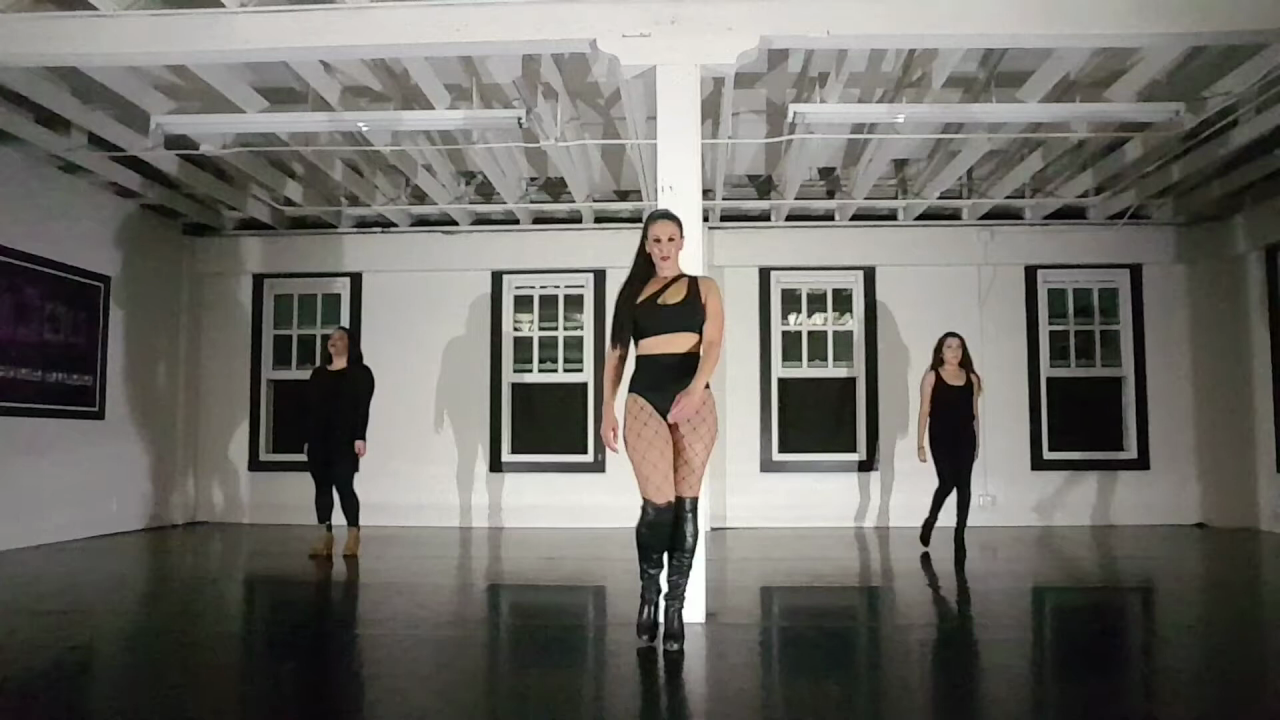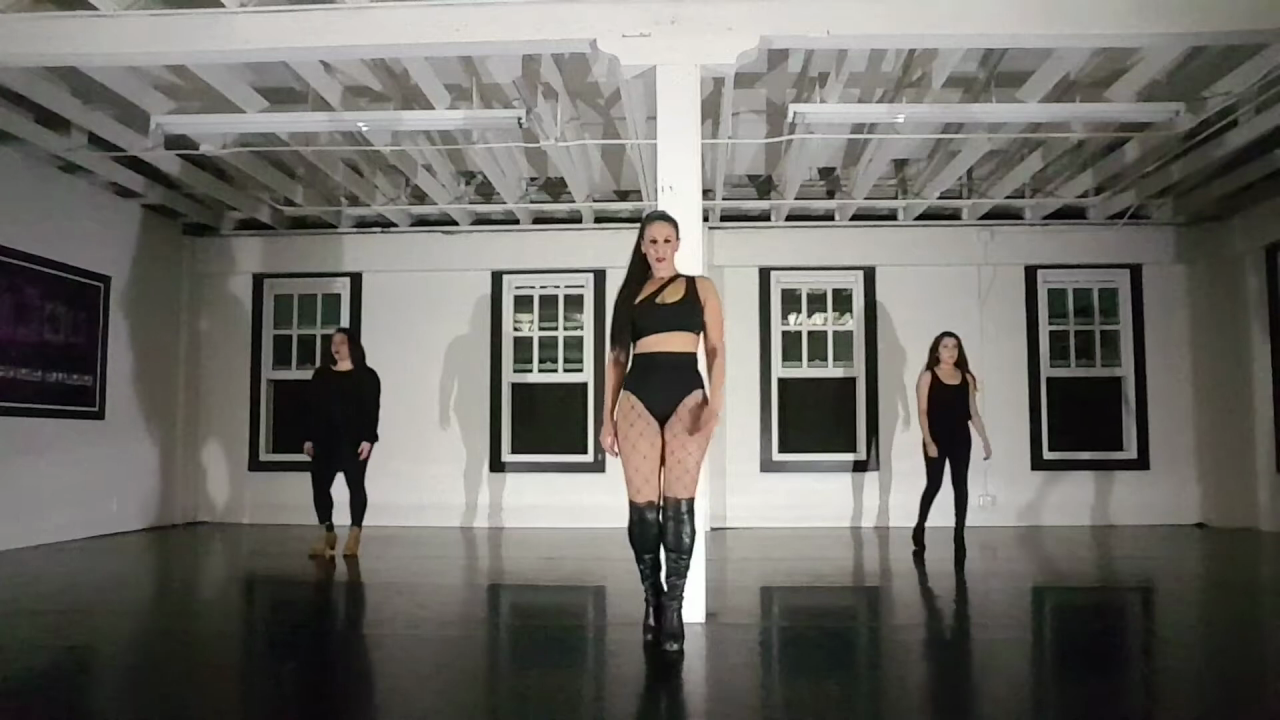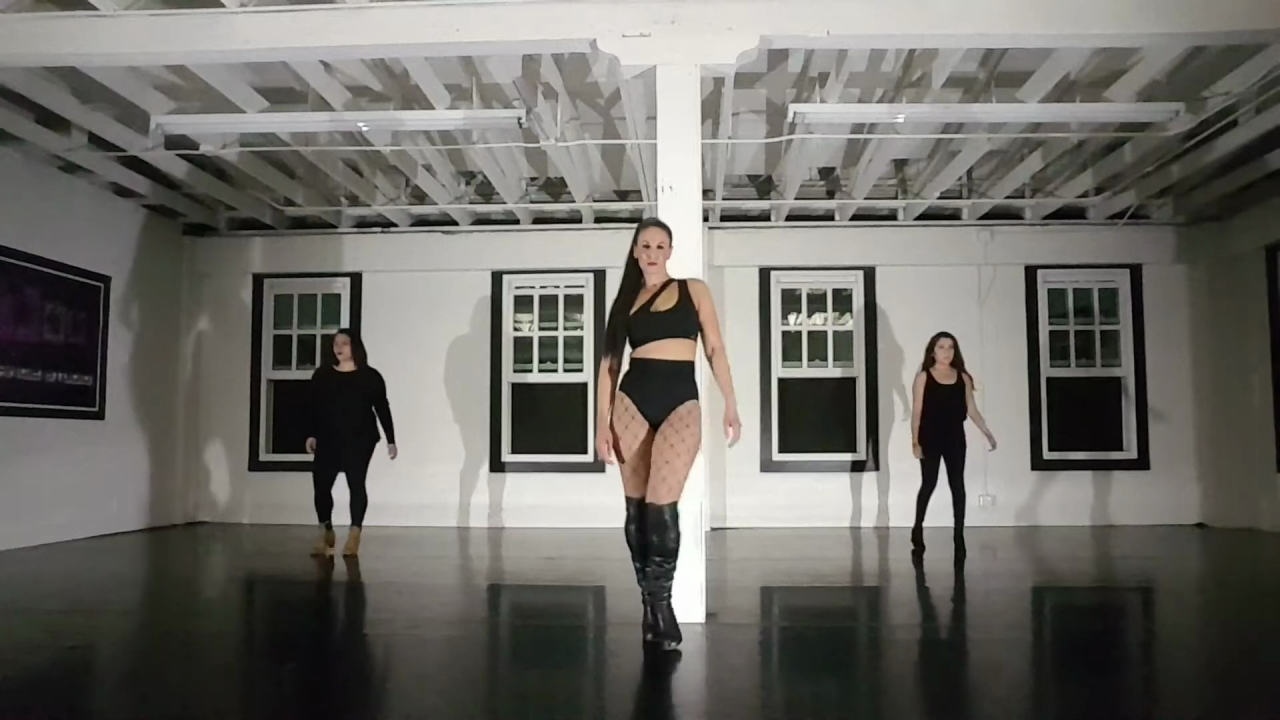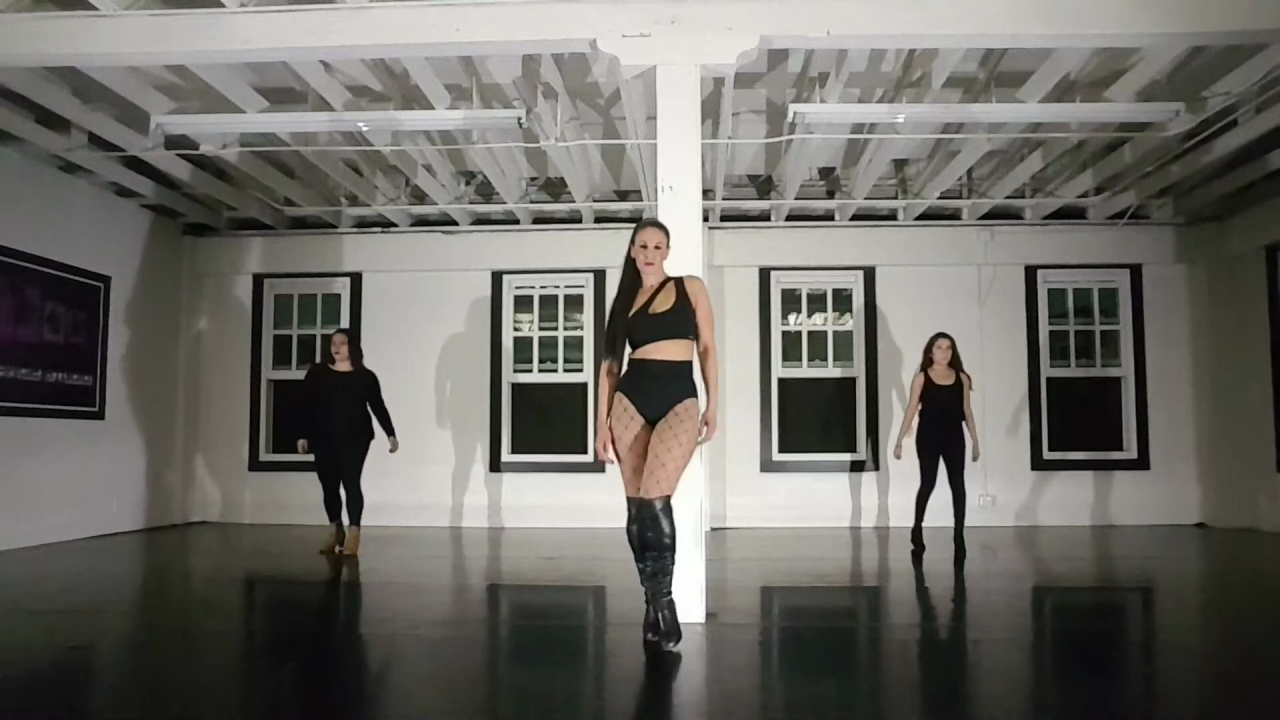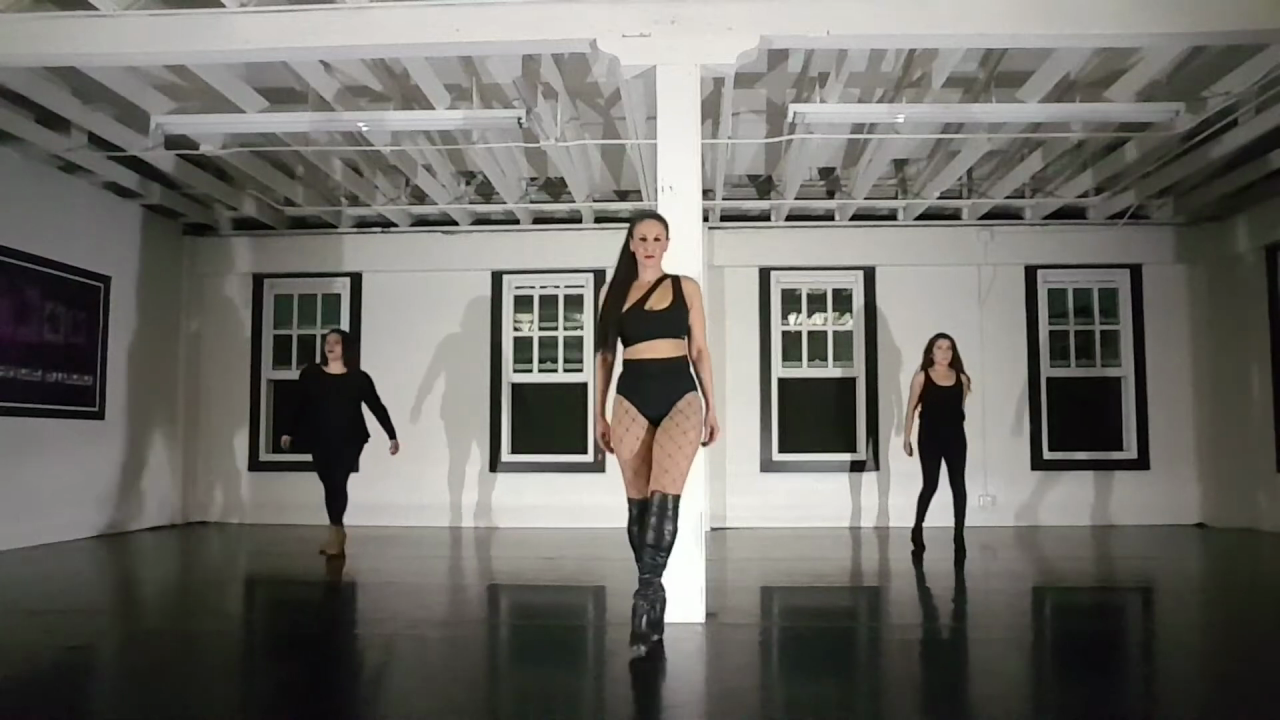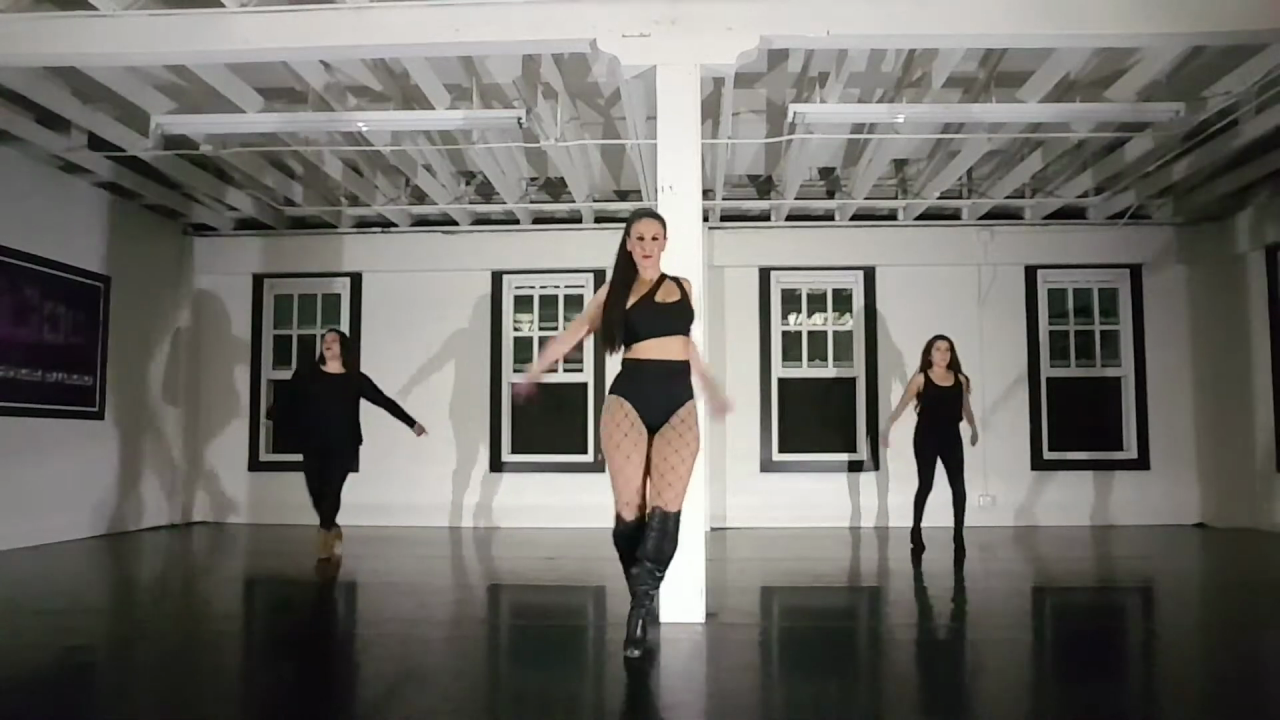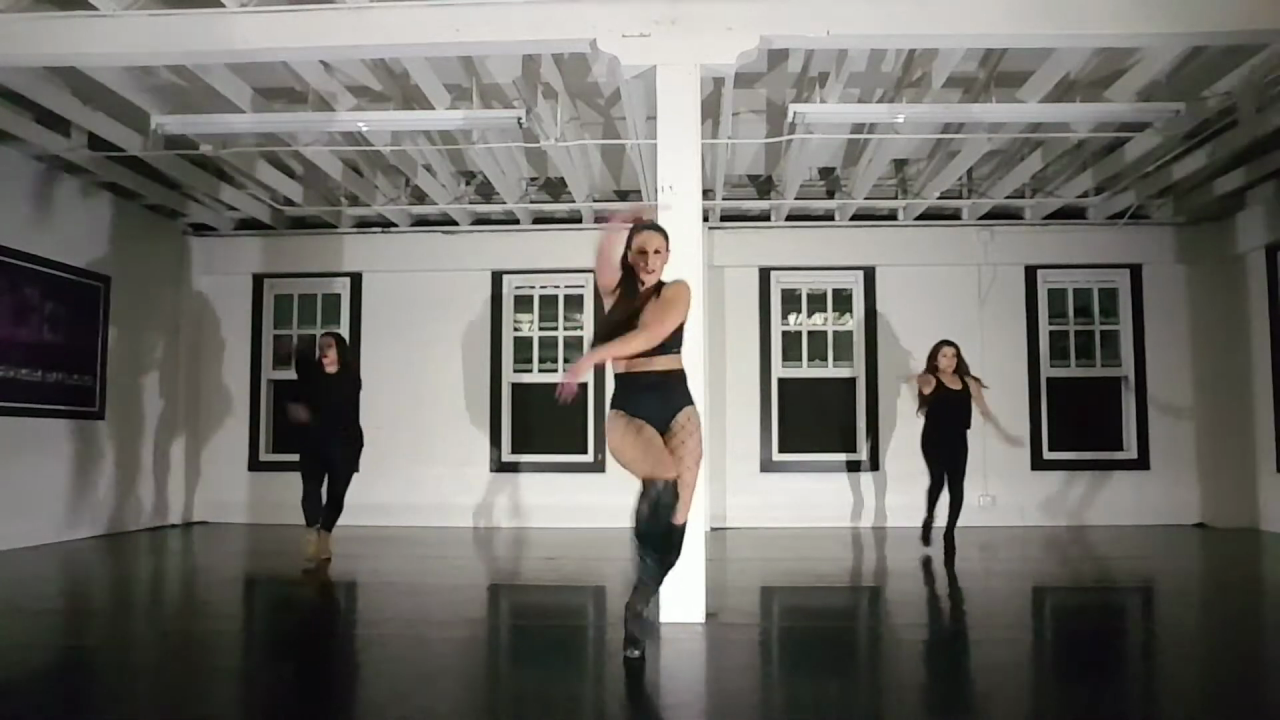
dt=0.3s
person 1, frame 1
left shoulder: (703, 287)
right shoulder: (632, 291)
left elbow: (713, 343)
right elbow: (616, 353)
left wrist: (693, 390)
right wrist: (607, 410)
left hip: (694, 398)
right hip: (645, 397)
left knee: (685, 504)
right knee: (658, 502)
left ankle: (674, 607)
right ankle: (648, 593)
person 1, frame 2
left shoulder: (700, 287)
right shoulder: (630, 292)
left elbow: (716, 348)
right elbow: (616, 357)
left wrist: (715, 400)
right wrist: (607, 416)
left hip: (687, 394)
right hip: (638, 397)
left knee: (680, 504)
right knee: (643, 503)
left ankle: (673, 606)
right ankle: (652, 598)
person 1, frame 3
left shoulder: (693, 289)
right shoulder: (625, 299)
left elbow: (715, 349)
right elbow: (609, 363)
left wrist: (731, 406)
right wrist: (603, 422)
left hip: (681, 401)
right hip: (632, 401)
left knee: (662, 503)
right knee: (637, 505)
left ankle: (663, 602)
right ankle: (649, 604)
person 1, frame 4
left shoulder: (691, 287)
right shoulder: (624, 300)
left elbow: (707, 347)
right elbow: (610, 364)
left wrist: (712, 404)
right wrist: (602, 423)
left hip: (679, 400)
right hip: (631, 401)
left knee: (655, 497)
right knee: (637, 505)
left ankle: (664, 601)
right ankle: (652, 602)
person 1, frame 5
left shoulder: (686, 287)
right shoulder: (615, 290)
left elbow: (700, 349)
right elbow: (606, 354)
left wrist: (712, 407)
right wrist: (600, 414)
left hip: (679, 396)
right hip: (632, 398)
left knee: (665, 497)
right knee: (640, 504)
left ankle: (645, 603)
right ankle: (654, 593)
person 1, frame 6
left shoulder: (683, 286)
right shoulder: (614, 291)
right elbow: (573, 334)
left wrist: (712, 388)
right wrist: (532, 374)
left hip: (678, 404)
right hip: (628, 400)
left knee: (667, 510)
right knee: (630, 512)
left ankle: (641, 606)
right ankle: (638, 588)
person 1, frame 7
left shoulder: (677, 292)
right shoulder: (615, 290)
left elbow: (652, 333)
right elbow: (608, 241)
left wrist: (591, 357)
left hip: (677, 409)
right hip: (626, 411)
left knee: (674, 522)
right knee: (663, 480)
left ankle: (638, 609)
right ankle: (644, 568)
person 2, frame 1
left shoulder: (360, 373)
right shoulder: (318, 374)
left elbow: (363, 407)
right elbow: (312, 408)
left wrist: (360, 437)
right wrist: (308, 439)
left hip: (345, 440)
right hip: (319, 440)
left knee: (343, 485)
right knee: (322, 486)
left ankle: (353, 535)
right ankle: (326, 535)
person 2, frame 2
left shoulder: (366, 375)
right shoulder: (321, 374)
left elbow: (372, 410)
right elbow: (314, 408)
left wrist: (368, 438)
right wrist: (310, 438)
left hip: (354, 440)
right hip: (326, 440)
left knee: (356, 485)
right knee: (320, 485)
left ankle: (354, 535)
right ankle: (328, 535)
person 2, frame 3
left shoulder: (370, 376)
right shoulder: (322, 374)
left elbow: (382, 408)
right elbow: (314, 406)
left wrist: (390, 439)
right wrist: (312, 434)
left hip: (359, 440)
right hip: (328, 439)
left knee: (356, 484)
right knee: (321, 485)
left ankle: (354, 535)
right ankle: (326, 534)
person 2, frame 4
left shoulder: (365, 377)
right shoulder: (317, 373)
left elbow: (378, 406)
right elbow: (307, 406)
left wrist: (391, 434)
right wrist: (304, 435)
left hip: (355, 439)
right hip: (324, 439)
left knee: (351, 483)
right knee: (329, 486)
left ankle: (353, 534)
right ankle: (336, 531)
person 2, frame 5
left shoulder: (358, 378)
right shoulder: (310, 374)
left elbow: (377, 407)
right elbow: (300, 407)
left wrist: (393, 436)
right wrist: (290, 433)
left hip: (349, 441)
right hip: (320, 441)
left knee: (337, 483)
right knee: (331, 486)
left ankle: (334, 534)
right ankle: (336, 532)
person 2, frame 6
left shoulder: (356, 379)
right shoulder: (306, 373)
left elbow: (384, 401)
right elbow: (288, 398)
left wrist: (412, 423)
right wrist: (273, 416)
left hip: (343, 443)
right hip: (313, 443)
left knee: (332, 489)
right knee: (316, 490)
left ankle: (325, 534)
right ankle: (332, 529)
person 2, frame 7
left shoulder: (350, 378)
right shoulder: (310, 373)
left elbow: (338, 404)
right elbow: (300, 359)
left wrist: (309, 411)
left hip: (345, 445)
right hip: (314, 443)
left knee: (336, 494)
right knee: (311, 489)
left ankle: (324, 536)
right ankle: (313, 536)
person 3, frame 1
left shoulder: (971, 378)
right shoulder: (932, 377)
left elbow: (974, 413)
right elbow: (924, 412)
left wrist: (975, 442)
right wrist: (921, 443)
left hip: (965, 438)
right hip: (941, 438)
left knee: (964, 486)
right knee: (947, 483)
left ankle: (960, 535)
right ankle: (930, 521)
person 3, frame 2
left shoulder: (967, 378)
right shoulder: (928, 376)
left elbow: (973, 412)
right elbow: (922, 411)
left wrist: (985, 439)
right wrist: (928, 440)
left hip: (961, 437)
right hip: (937, 438)
left knee: (960, 486)
right knee: (934, 484)
left ankle: (959, 536)
right ankle: (919, 528)
person 3, frame 3
left shoulder: (963, 378)
right shoulder: (923, 377)
left elbow: (971, 410)
right elbow: (916, 410)
left wrist: (987, 433)
right wrist: (915, 440)
left hip: (955, 437)
right hip: (930, 437)
left knee: (957, 485)
right knee: (929, 484)
left ankle: (959, 537)
right ankle: (917, 530)
person 3, frame 4
left shoulder: (961, 378)
right shoulder: (922, 378)
left elbow: (967, 411)
right elbow: (911, 410)
left wrist: (975, 440)
right wrist: (899, 440)
left hip: (954, 437)
right hip: (928, 437)
left knee: (958, 485)
right knee: (928, 484)
left ankle: (959, 535)
right ankle: (917, 530)
person 3, frame 5
left shoulder: (962, 379)
right shoulder: (922, 377)
left elbow: (960, 409)
right elbow: (911, 408)
right wrist: (906, 437)
left hip: (956, 437)
right hip: (930, 437)
left knee: (958, 485)
right knee: (930, 485)
left ankle: (959, 536)
right ankle: (917, 529)
person 3, frame 6
left shoulder: (960, 379)
right shoulder: (920, 379)
left elbow: (965, 406)
right elbow: (903, 404)
left wrist: (974, 429)
right wrist: (887, 428)
left hip: (951, 437)
right hip: (926, 437)
left knee: (958, 485)
right knee: (925, 484)
left ankle: (958, 536)
right ankle: (916, 531)
person 3, frame 7
left shoulder: (968, 382)
right shoulder: (930, 381)
left elbow: (983, 409)
right elbow: (921, 380)
left wrist: (1003, 432)
right wrist: (919, 380)
left hip: (958, 440)
right hip: (933, 439)
left knee: (957, 488)
right knee: (937, 482)
left ankle: (950, 533)
right ankle: (928, 520)
